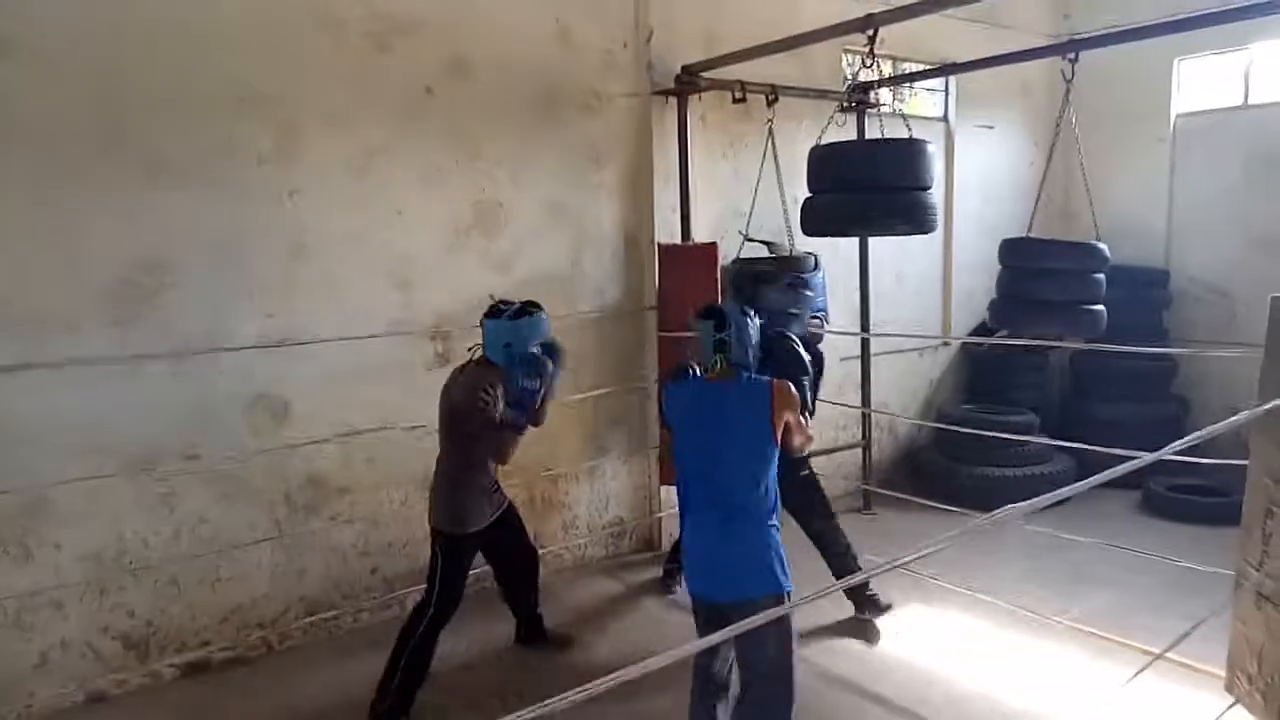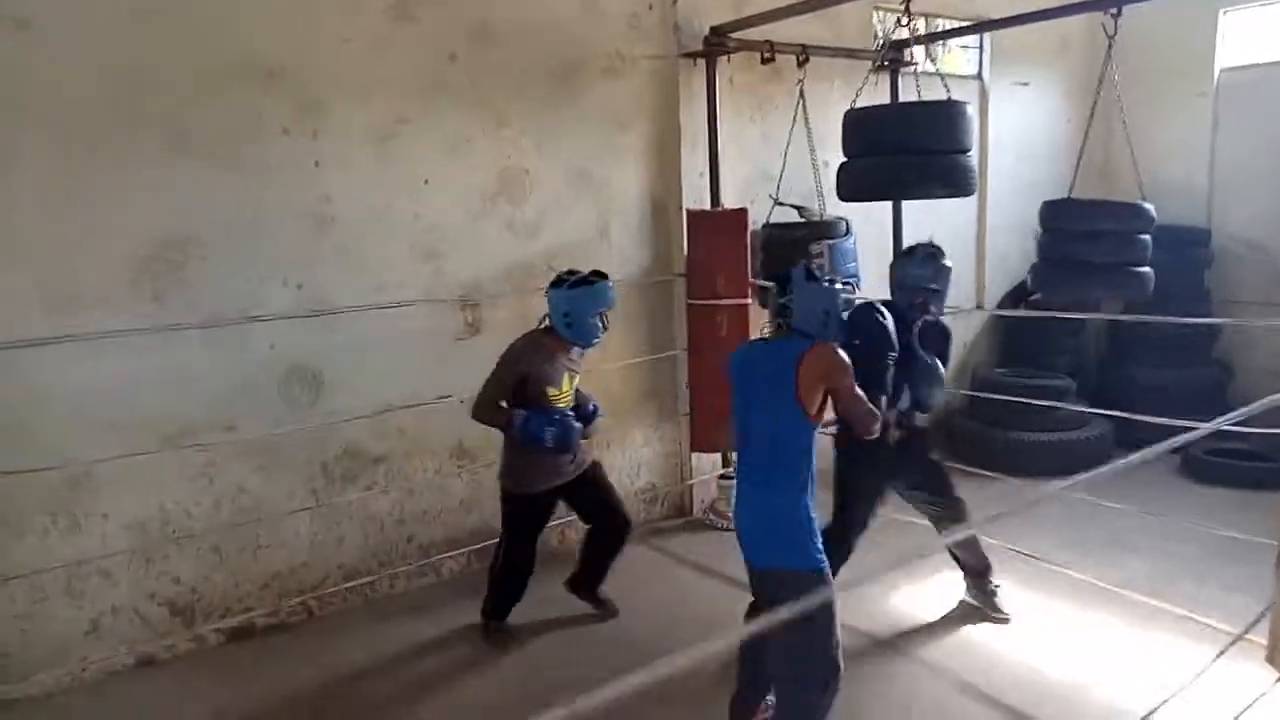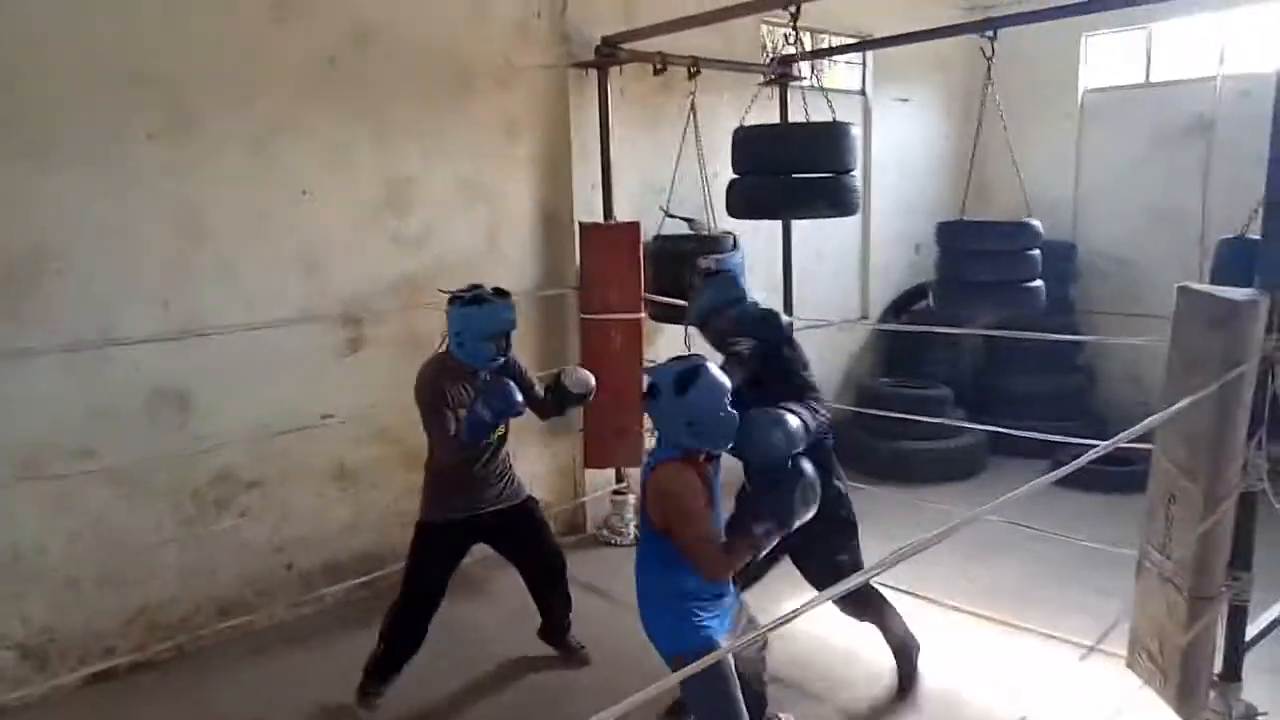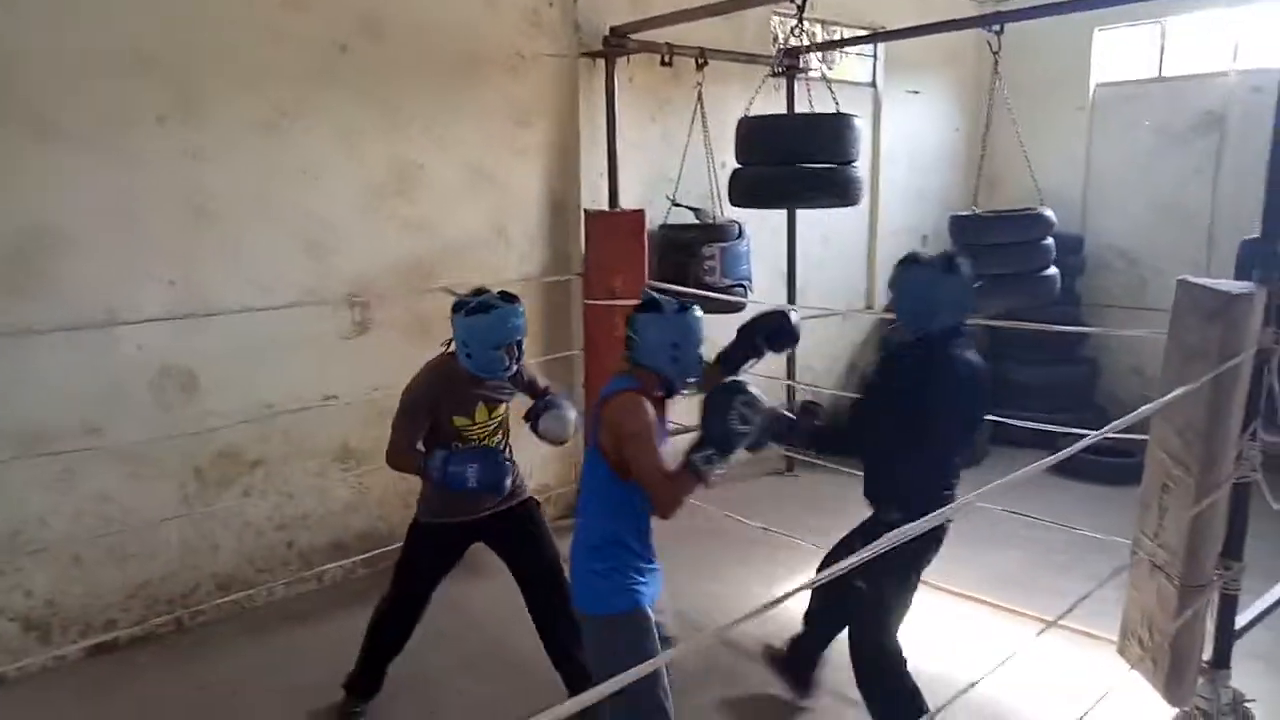
dt=0.4s
person 1, frame 1
left shoulder: (676, 398)
right shoulder: (776, 395)
right elbow: (800, 445)
left hip: (702, 564)
right hip: (756, 567)
left knee: (710, 663)
person 1, frame 2
left shoulder: (744, 357)
right shoulder: (824, 358)
right elbow: (868, 426)
left hip: (751, 518)
right hip: (788, 527)
left knee: (770, 612)
right knee: (815, 662)
person 1, frame 3
left shoulder: (694, 446)
right shoulder: (673, 477)
right elbow: (717, 566)
right wrist: (766, 520)
left hip: (713, 602)
right hip: (686, 615)
left knee: (749, 651)
person 1, frame 4
left shoulder: (643, 389)
right shoulder: (630, 406)
left elbow: (703, 379)
right elbow: (665, 502)
left wrist: (746, 348)
right wrist: (715, 444)
left hip: (629, 566)
right hip: (611, 578)
person 2, frame 1
left shoulder: (498, 376)
right shoulder: (473, 387)
left elbow: (534, 418)
right elbow: (500, 450)
left wrist: (546, 377)
right wrist: (520, 401)
left hip: (490, 498)
right hip: (459, 512)
left knee: (523, 565)
right knee: (439, 607)
left ankle: (530, 630)
person 2, frame 2
left shoulder: (576, 346)
right shoulder: (526, 352)
right elbow: (482, 409)
left wrist: (586, 407)
right wrist: (527, 424)
left hip: (574, 462)
right hip: (528, 473)
left knee: (615, 523)
right knee: (517, 552)
left ankle: (586, 584)
right ankle: (494, 615)
person 2, frame 3
left shoulder: (503, 364)
right shoulder: (434, 379)
left elbow: (543, 406)
right elbow: (446, 456)
left wrist: (567, 390)
right wrist: (479, 420)
left hip: (504, 495)
right hip: (448, 508)
left knee: (550, 565)
right knee: (419, 597)
left ankle: (558, 631)
right ankle: (379, 672)
person 2, frame 4
left shoulder: (508, 365)
right shoulder: (431, 382)
left elbow: (541, 392)
right elbow: (398, 455)
left wrist: (554, 407)
right wrist: (452, 467)
left hip: (507, 498)
right hip: (444, 511)
left knee: (550, 584)
right knee: (403, 601)
left ankle: (583, 681)
person 3, frame 1
left shoulder: (807, 355)
left elbow: (803, 410)
left hip: (784, 454)
left knee: (823, 524)
left ankle: (860, 595)
right ankle: (674, 567)
person 3, frame 2
left shoulder: (936, 335)
right shoulder: (868, 320)
left elbow: (929, 398)
left hip: (907, 440)
right hip: (863, 444)
left knee: (952, 515)
right knee: (845, 532)
left ankle: (979, 586)
person 3, frame 3
left shoulder: (776, 350)
right shoulder: (738, 366)
left elbow: (813, 411)
left wrist: (793, 425)
left hip: (816, 498)
left knee: (853, 596)
left ankle: (902, 642)
person 3, frame 4
left shoulder: (911, 359)
right shoulder: (969, 363)
left elbow: (859, 437)
left wrist: (801, 431)
left hip: (900, 516)
right hip: (922, 510)
left knee: (871, 641)
right knee: (837, 581)
right ankle: (799, 663)
